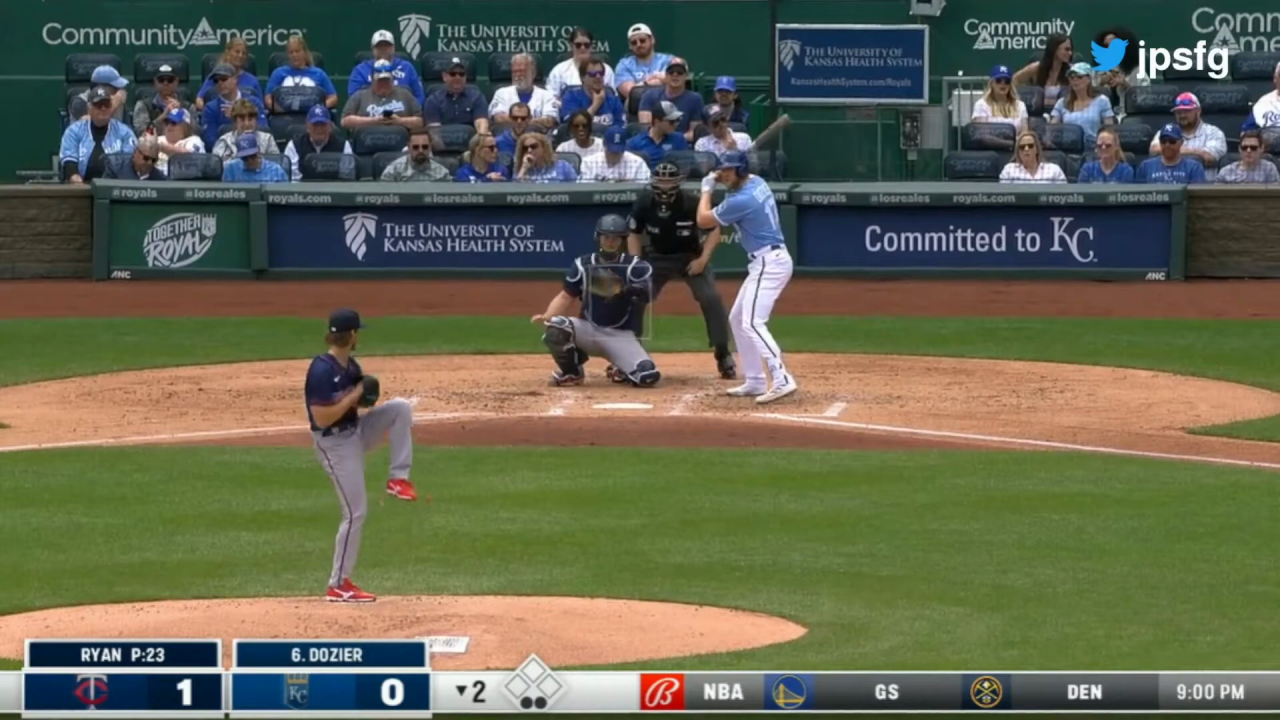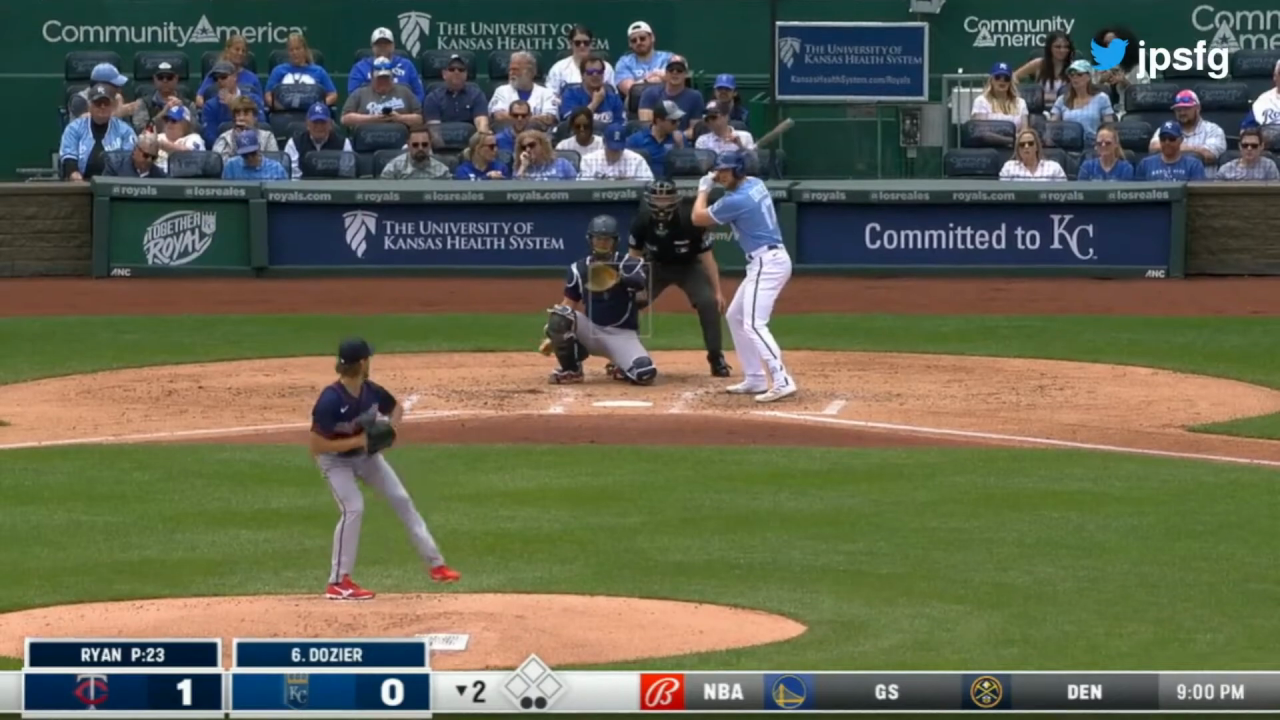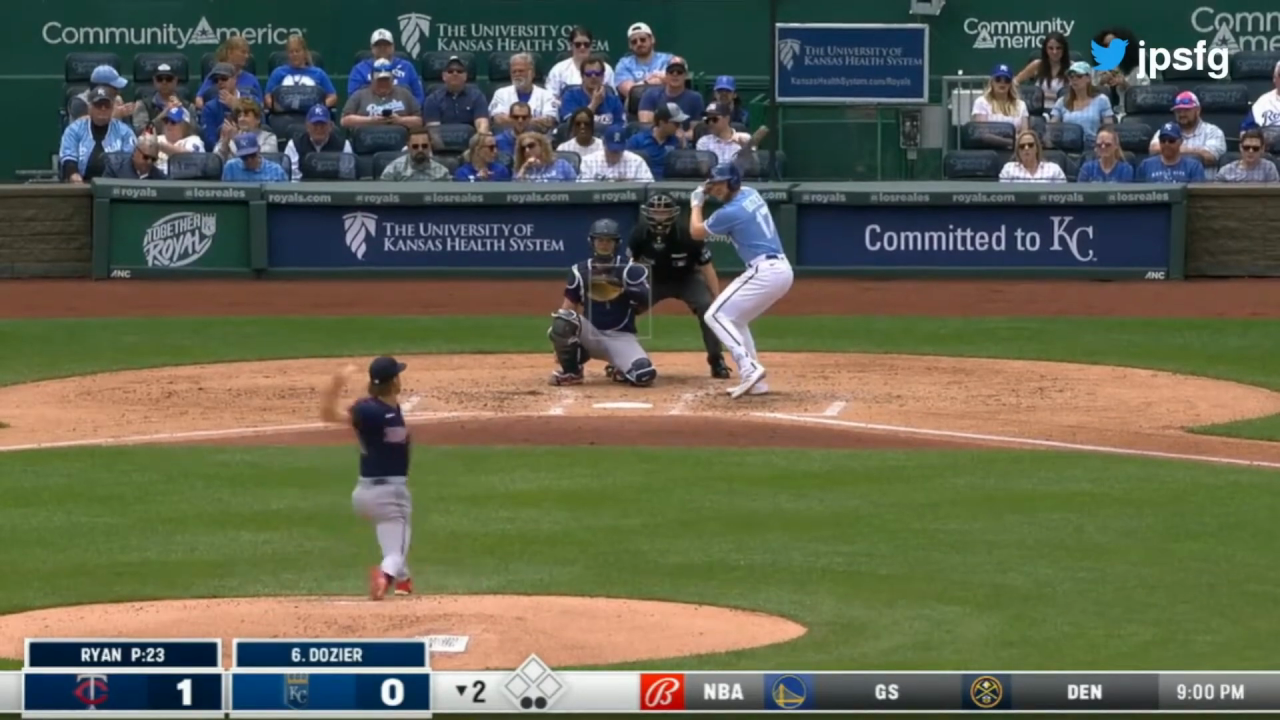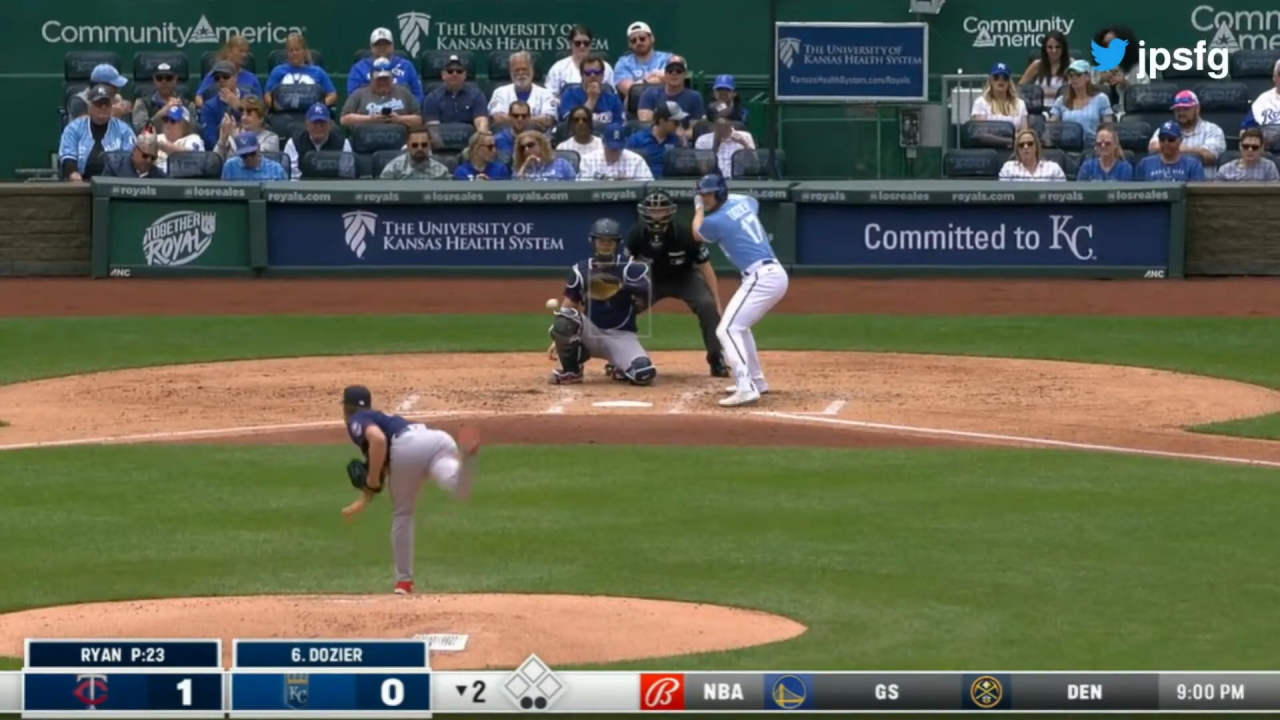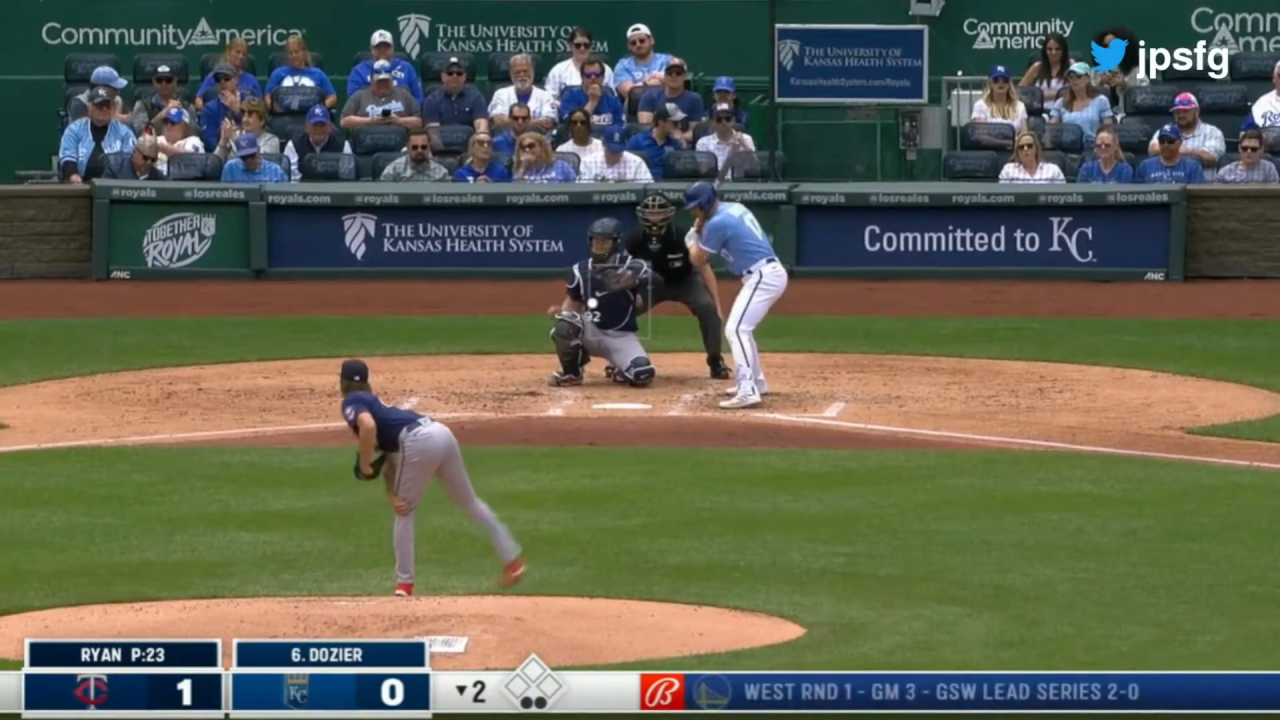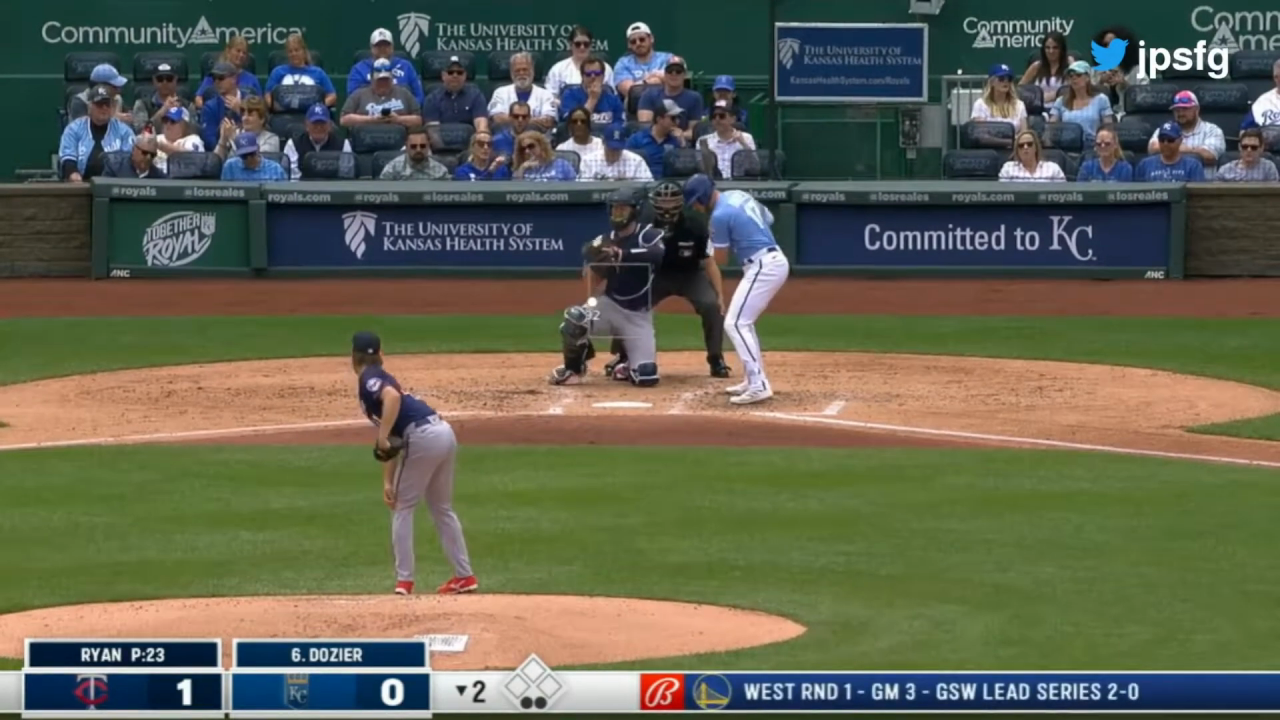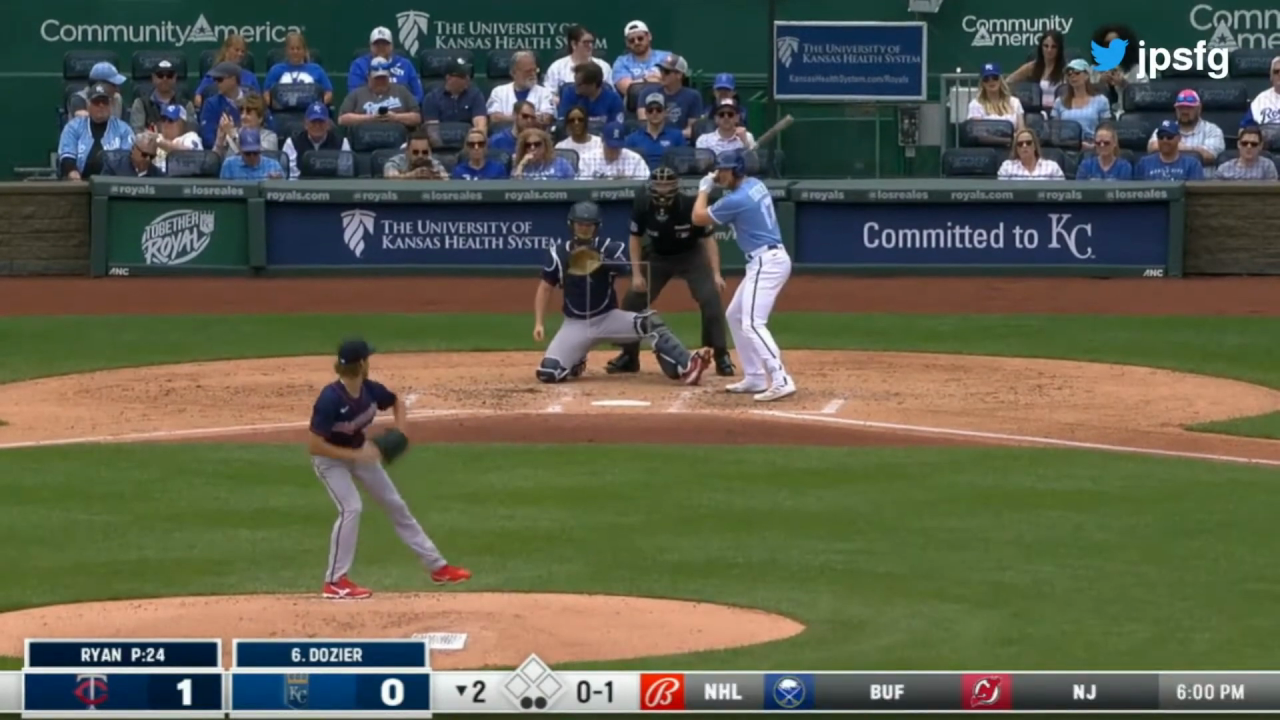
dt=0.4s
person 1, frame 1
left shoulder: (351, 364)
right shoulder: (321, 370)
right elbow: (322, 419)
left wrist: (364, 396)
right wrist: (354, 396)
left hip: (358, 430)
right hip: (336, 444)
left knee: (401, 407)
right knee: (355, 513)
left ankle: (398, 479)
right ankle: (337, 585)
person 1, frame 2
left shoulder: (372, 391)
right shoulder: (330, 400)
left elbow: (397, 407)
right elbow: (315, 445)
left wrist: (388, 429)
right wrist: (356, 441)
left hip: (366, 454)
right hip: (335, 461)
left knee: (401, 500)
right knee: (353, 509)
left ankle: (435, 564)
right ankle: (338, 583)
person 1, frame 3
left shoulder: (389, 405)
right shoulder: (371, 411)
right elbow: (329, 414)
right wrist: (338, 381)
left hip: (368, 494)
right hip: (388, 494)
left ankle: (401, 577)
person 1, frame 4
left shoulder: (356, 421)
right shoulder: (387, 420)
left elbow: (377, 439)
right elbow: (384, 476)
left wrist: (372, 479)
right wrist: (362, 504)
left hip: (411, 446)
right hip: (439, 441)
left knee: (402, 514)
right knee: (459, 487)
left ankle: (404, 580)
right ankle: (466, 449)
person 1, frame 5
left shoulder: (353, 402)
right shoulder: (372, 401)
left elbow: (369, 426)
right elbow: (388, 458)
left wrist: (366, 465)
right wrist: (392, 495)
left hip: (418, 442)
right hip: (440, 434)
left knee: (405, 513)
right knee: (469, 501)
left ankle: (405, 582)
right ankle: (512, 558)
person 1, frame 6
left shoulder: (369, 378)
right shoulder: (379, 380)
left elbow: (393, 397)
right elbow: (392, 445)
left wrist: (383, 437)
right wrist: (387, 483)
left hip: (423, 438)
left knee: (403, 508)
right knee: (441, 508)
left ankle: (404, 580)
right ankle: (464, 576)
person 1, frame 7
left shoulder: (371, 389)
right shoulder: (329, 399)
left elbow: (398, 402)
right elbow: (314, 446)
left wrist: (398, 435)
right wrist: (355, 455)
left hip: (361, 453)
right hip: (330, 460)
left knee: (396, 506)
right knee: (351, 509)
left ankle: (437, 567)
right ankle: (335, 582)
person 2, frame 1
left shoulder: (741, 200)
right shoulder: (758, 182)
left elbow: (703, 221)
right elbow: (740, 182)
left wrist: (706, 189)
right wrist: (719, 178)
left hip: (769, 263)
right hip: (769, 262)
left knee: (752, 323)
right knee: (737, 319)
left ankle: (782, 380)
right ankle: (756, 381)
person 2, frame 2
left shoulder: (736, 200)
right shoulder: (756, 183)
left elbow: (697, 218)
left wrist: (703, 189)
right wrist: (717, 179)
left hip: (766, 263)
right hip: (772, 260)
left knee: (754, 324)
right knee: (736, 316)
left ankle: (782, 382)
right ankle: (755, 379)
person 2, frame 3
left shoulder: (730, 212)
right shoulder: (751, 193)
left elbow: (696, 233)
left wrist: (696, 203)
right wrist: (709, 192)
left hip: (764, 271)
right hip: (781, 270)
left knee: (716, 316)
right knee: (734, 320)
left ankle: (750, 369)
right ankle: (753, 380)
person 2, frame 4
left shoulder: (713, 221)
right shoulder: (744, 202)
left elbow: (697, 234)
left wrist: (699, 208)
right wrist: (713, 203)
left hip: (762, 278)
right hip: (776, 275)
left knee: (728, 329)
right knee: (738, 326)
left ankle: (746, 389)
right ankle: (756, 381)
person 2, frame 5
left shoulder: (717, 223)
right shoulder: (734, 207)
left elbow: (697, 260)
left wrist: (691, 241)
right wrist: (700, 229)
left hip: (764, 277)
right hip: (769, 275)
left knee: (736, 329)
right knee: (741, 327)
left ankle: (747, 391)
right ankle: (756, 382)
person 2, frame 6
left shoulder: (720, 215)
right shoulder: (739, 194)
left elbow: (720, 259)
right elbow: (768, 218)
left wrist: (713, 244)
left hip: (763, 266)
right hip: (774, 263)
left knee: (735, 323)
right knee: (742, 323)
left ankle: (759, 386)
right ankle: (755, 380)
person 2, frame 7
left shoulder: (736, 199)
right shoulder: (755, 184)
left elbow: (698, 218)
left wrist: (704, 188)
right wrist: (716, 181)
left hip: (766, 263)
right hip: (771, 260)
left knee: (752, 323)
right knee: (735, 315)
left ankle: (781, 381)
right ankle: (756, 378)
person 3, frame 1
left shoulder: (691, 203)
right shoulder: (643, 203)
left elbow: (714, 231)
right elbow: (634, 236)
left wrist: (703, 258)
left hip: (690, 257)
right hip: (656, 257)
left knee: (711, 298)
left ankle: (723, 354)
person 3, frame 2
left shoulder: (691, 221)
right shoulder: (641, 220)
left elbow: (707, 256)
right elbow: (635, 253)
left wrist: (717, 291)
left hip: (689, 267)
right hip: (656, 266)
left knee: (708, 302)
left ankle: (716, 357)
person 3, frame 3
left shoulder: (688, 235)
right shoulder: (639, 234)
left elbow: (707, 268)
left hip: (687, 279)
right hip: (653, 280)
left knee: (708, 307)
left ankle: (716, 360)
person 3, frame 4
left shoulder: (686, 233)
right shoulder: (636, 234)
left elbow: (705, 267)
left wrist: (717, 301)
left hip: (686, 278)
right hip: (652, 280)
left knee: (708, 305)
left ankle: (716, 359)
person 3, frame 5
left shoulder: (684, 235)
right shoulder: (634, 237)
left elbow: (704, 269)
left wrist: (717, 304)
left hip: (685, 281)
right hip: (651, 283)
left knee: (708, 307)
left ankle: (715, 360)
person 3, frame 6
left shoulder: (695, 225)
right shoulder: (646, 224)
left elbow: (710, 261)
left wrist: (720, 296)
left hip: (691, 274)
right hip: (658, 275)
left knee: (711, 306)
left ankle: (716, 359)
right ankle: (622, 358)
person 3, frame 7
left shoulder: (690, 206)
right shoulder: (642, 205)
left elbow: (708, 239)
right elbow: (635, 238)
left wrist: (716, 274)
right wrist: (636, 274)
left hip: (690, 256)
right hip: (657, 257)
left knee: (710, 298)
right knee: (633, 299)
left ankle: (720, 354)
right ankle: (629, 355)
person 4, frame 1
left shoulder: (634, 266)
right shoulder: (582, 265)
left elbow: (648, 295)
right elbow: (565, 297)
left wrist: (625, 288)
right wrist: (546, 316)
left hip: (620, 335)
right hip: (589, 330)
left knee: (648, 376)
right knee: (556, 327)
left ankle: (622, 370)
right ankle: (572, 372)
person 4, frame 2
left shoulder: (629, 263)
right shoulder: (579, 269)
left elbow: (642, 284)
right elbow: (568, 304)
left wrist: (620, 278)
right wrist: (554, 336)
left hip: (622, 334)
right hip: (591, 330)
left knee: (644, 374)
right knee: (558, 315)
left ankle: (621, 367)
right ankle: (571, 369)
person 4, frame 3
left shoulder: (631, 270)
right shoulder: (579, 271)
left elbow: (646, 301)
right elbow: (568, 306)
left wrist: (623, 289)
right wrist: (561, 340)
left hip: (621, 337)
right hip: (590, 334)
left knee: (645, 375)
right knee: (562, 319)
left ankle: (620, 370)
right ankle: (571, 372)
person 4, frame 4
left shoulder: (632, 268)
right shoulder: (580, 270)
left elbow: (647, 293)
right elbow: (568, 306)
left wrist: (621, 286)
right wrist: (559, 338)
left hip: (621, 336)
right hip: (591, 333)
left knee: (644, 374)
right knee: (564, 317)
left ankle: (620, 368)
right ankle: (571, 370)
person 4, frame 5
left shoulder: (631, 266)
right shoulder: (580, 270)
right elbow: (571, 304)
left wrist: (636, 279)
right wrist: (560, 312)
left hip: (622, 336)
right hip: (592, 333)
left knee: (643, 374)
right knee: (565, 322)
left ankle: (620, 370)
right ankle: (571, 373)
person 4, frame 6
left shoulder: (649, 236)
right shoulder: (603, 242)
left elbow: (656, 257)
right elbow: (591, 282)
left wrist: (620, 254)
right wrist: (596, 264)
left hip: (637, 315)
right hip: (608, 306)
left knee: (647, 376)
right knee: (573, 323)
left ankle: (628, 367)
right ankle: (573, 369)
person 4, frame 7
left shoulder: (608, 248)
right shoulder: (558, 253)
left elbow: (624, 268)
right elbow: (545, 288)
left wrist: (601, 262)
right wrist: (539, 323)
left hip: (608, 317)
right hip: (576, 324)
left knee: (650, 322)
right knee: (547, 373)
left ankle: (686, 367)
right ankle: (576, 363)
